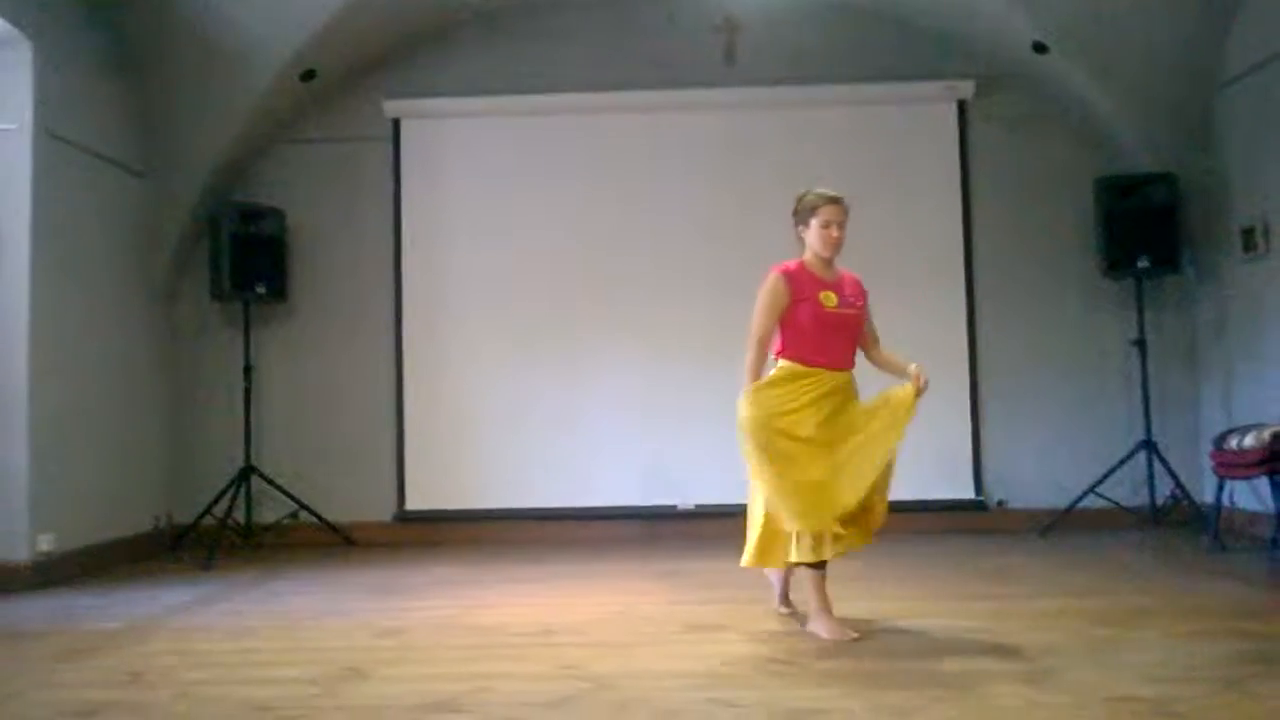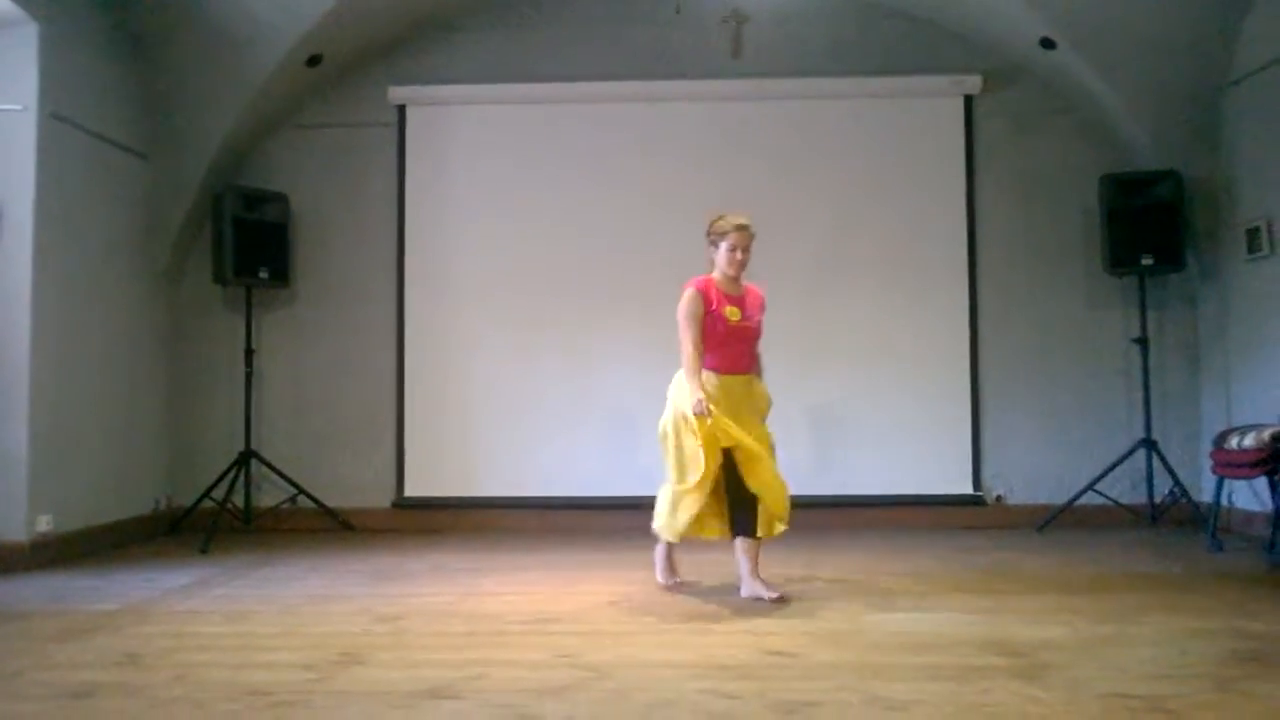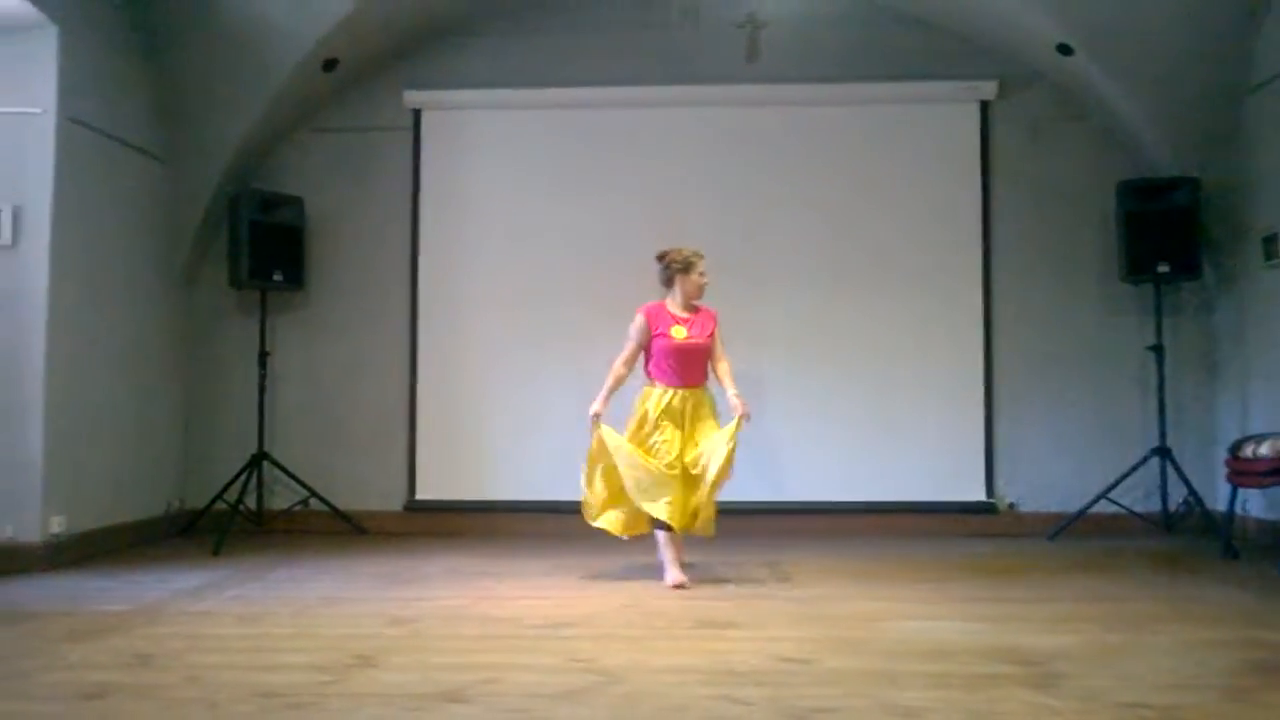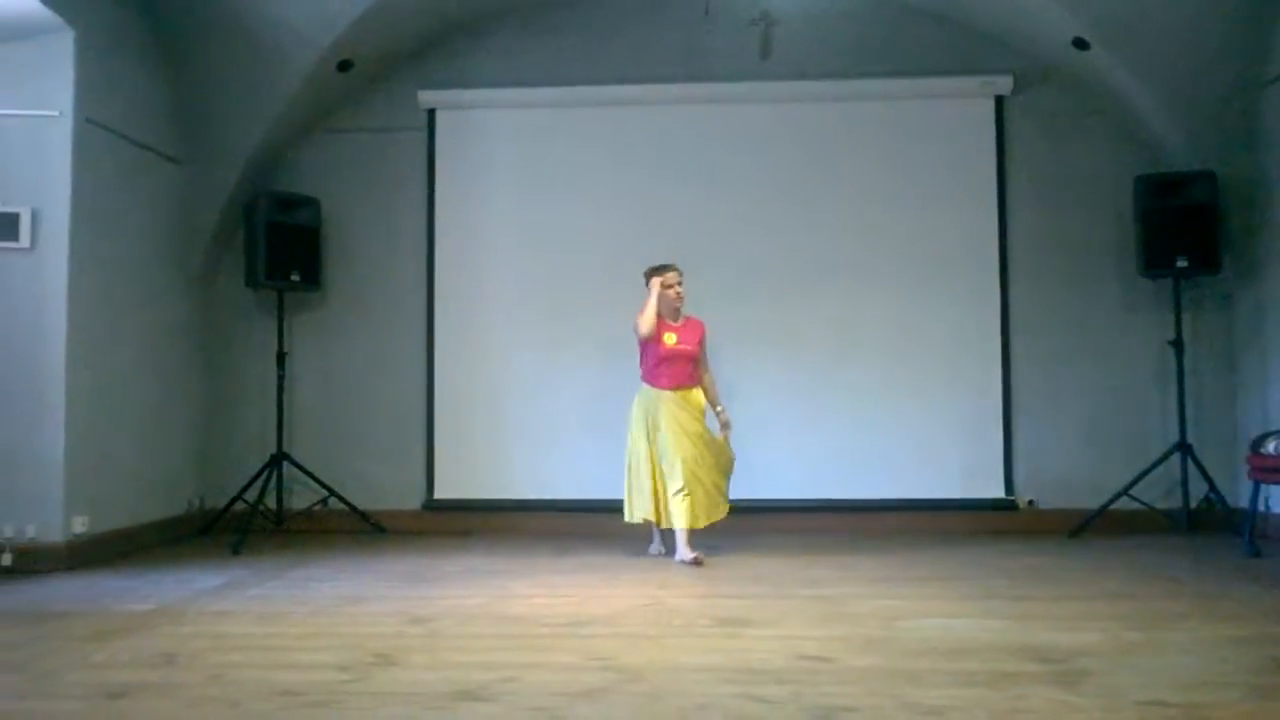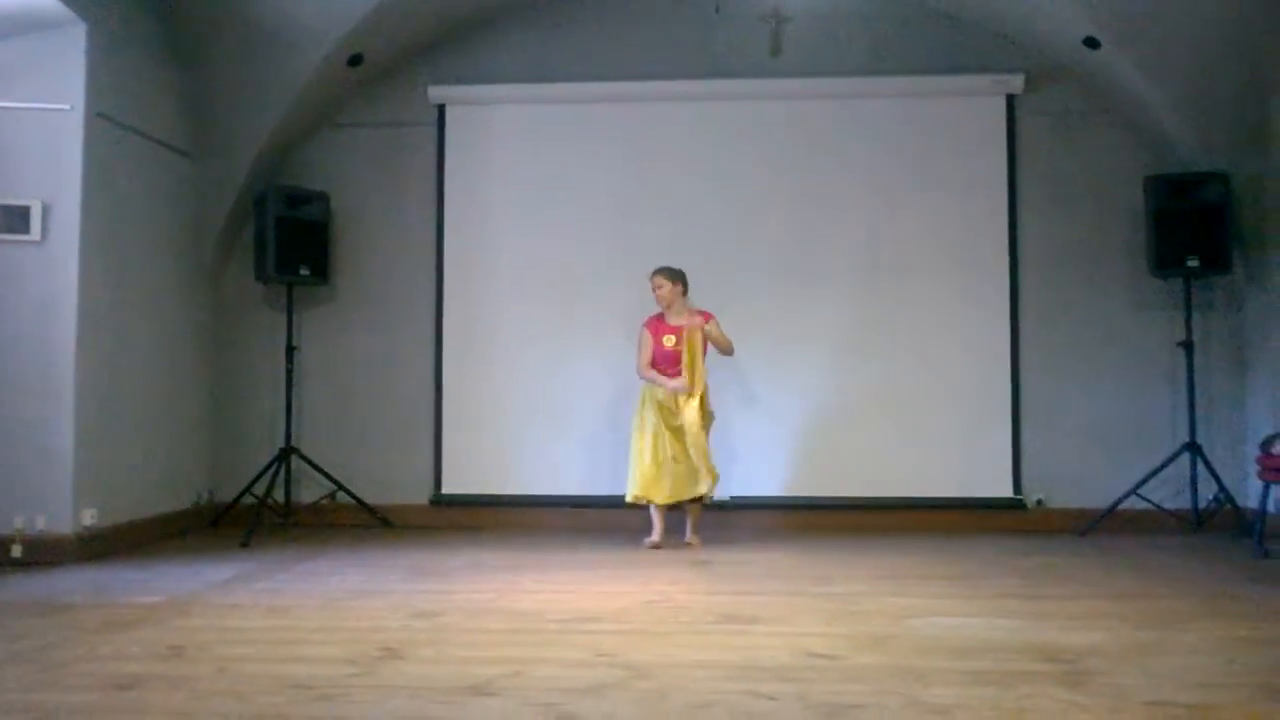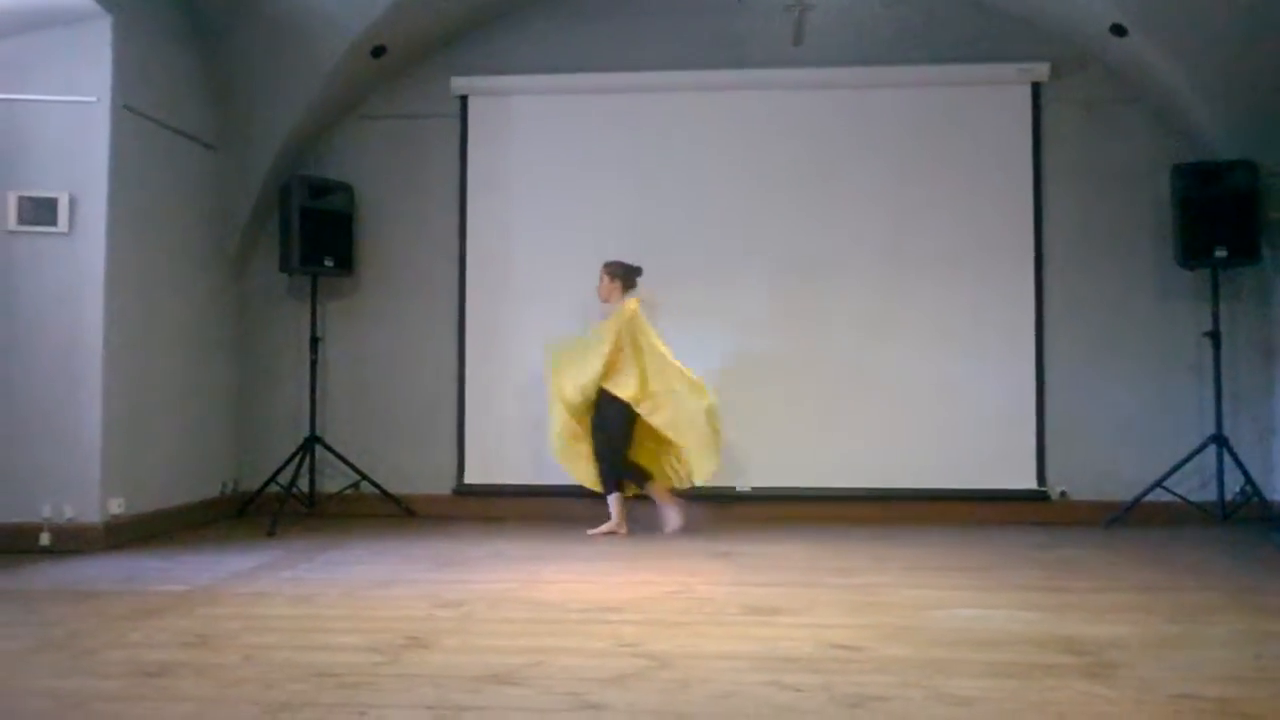
dt=0.7s
person 1, frame 1
left shoulder: (853, 286)
right shoulder: (785, 278)
left elbow: (872, 346)
right elbow: (759, 340)
left wrist: (908, 371)
right wrist: (751, 398)
left hip: (841, 396)
right hip: (796, 394)
left knee: (837, 495)
right knee: (809, 495)
left ankle: (781, 571)
right ankle: (819, 612)
person 1, frame 2
left shoulder: (755, 298)
right shoulder: (697, 293)
right elbow: (689, 348)
left wrist: (761, 398)
right wrist: (697, 392)
left hip: (742, 397)
right hip: (699, 396)
left knee: (745, 483)
right knee: (695, 481)
left ankle: (750, 579)
right ankle: (662, 553)
person 1, frame 3
left shoulder: (708, 317)
right shoulder: (649, 315)
left elbow: (719, 361)
right elbow: (625, 362)
left wrist: (733, 394)
right wrist: (602, 399)
left hip: (697, 407)
right hip: (660, 405)
left knee: (692, 480)
right knee: (662, 480)
left ankle: (671, 551)
right ankle: (671, 565)
person 1, frame 4
left shoulder: (697, 327)
right shoulder: (650, 322)
left elbow: (704, 372)
right elbow: (644, 332)
left wrist: (718, 408)
right wrist: (652, 293)
left hip: (688, 405)
right hip: (655, 405)
left knee: (685, 471)
right knee: (654, 471)
left ankle: (683, 547)
right ankle: (657, 537)
person 1, frame 5
left shoulder: (704, 319)
right shoulder: (651, 326)
left elbow: (728, 349)
right elbow: (641, 368)
left wrist: (706, 331)
right wrist: (669, 383)
left hip: (692, 400)
right hip: (659, 400)
left knee: (693, 462)
right knee: (655, 461)
left ankle: (692, 530)
right ankle: (657, 529)
person 1, frame 6
left shoulder: (628, 315)
right shoulder: (611, 318)
right elbow: (596, 354)
left wrist: (633, 315)
left hip: (620, 397)
right hip: (605, 396)
left knee: (615, 458)
right knee: (604, 457)
left ankle: (669, 503)
right ankle: (617, 520)
